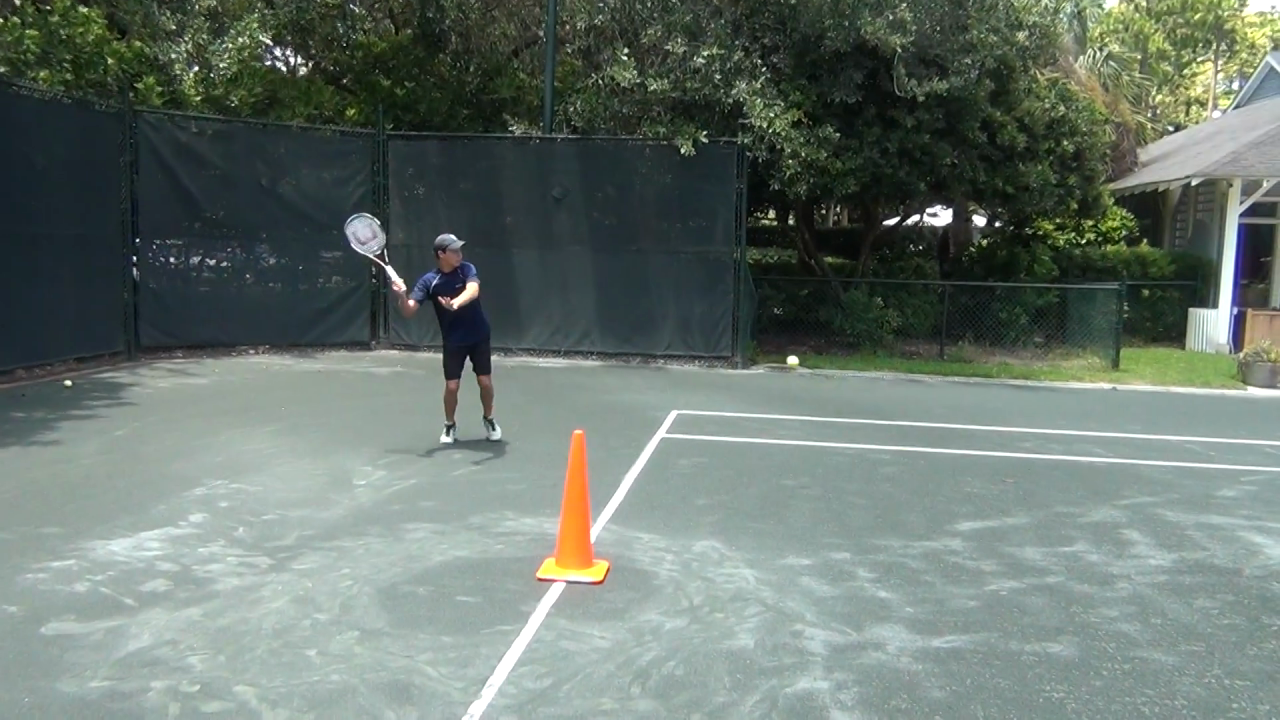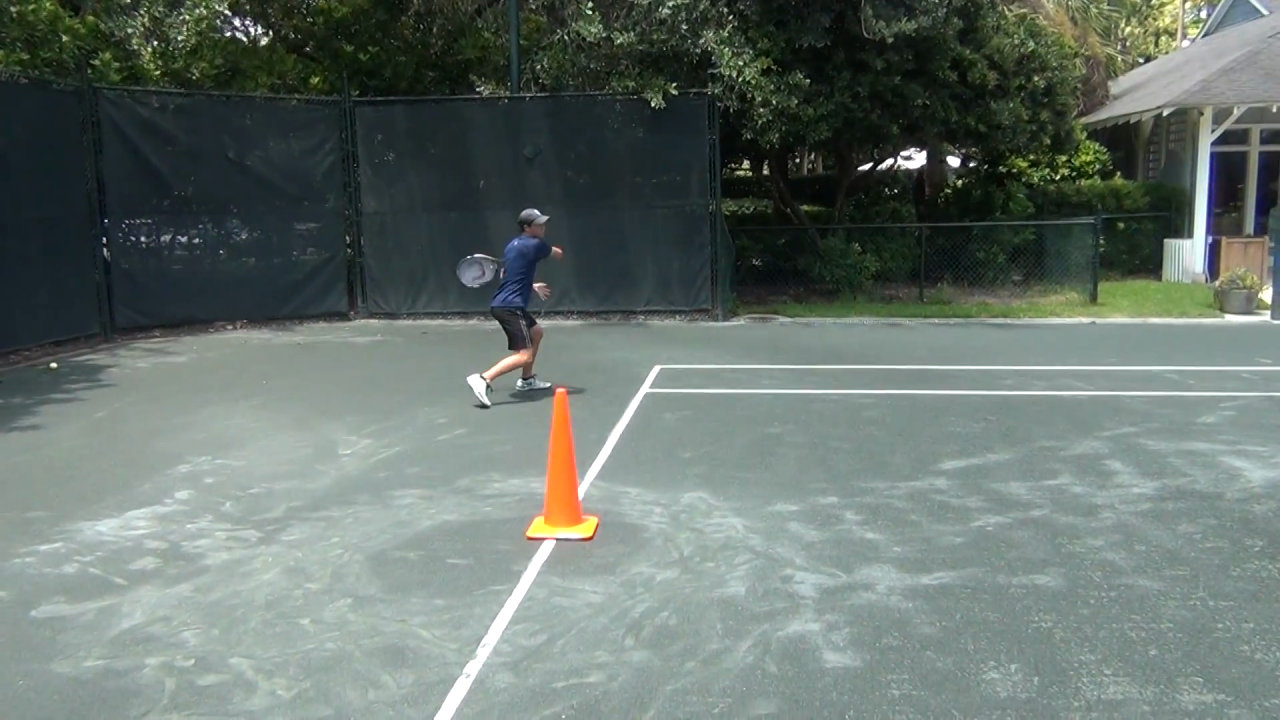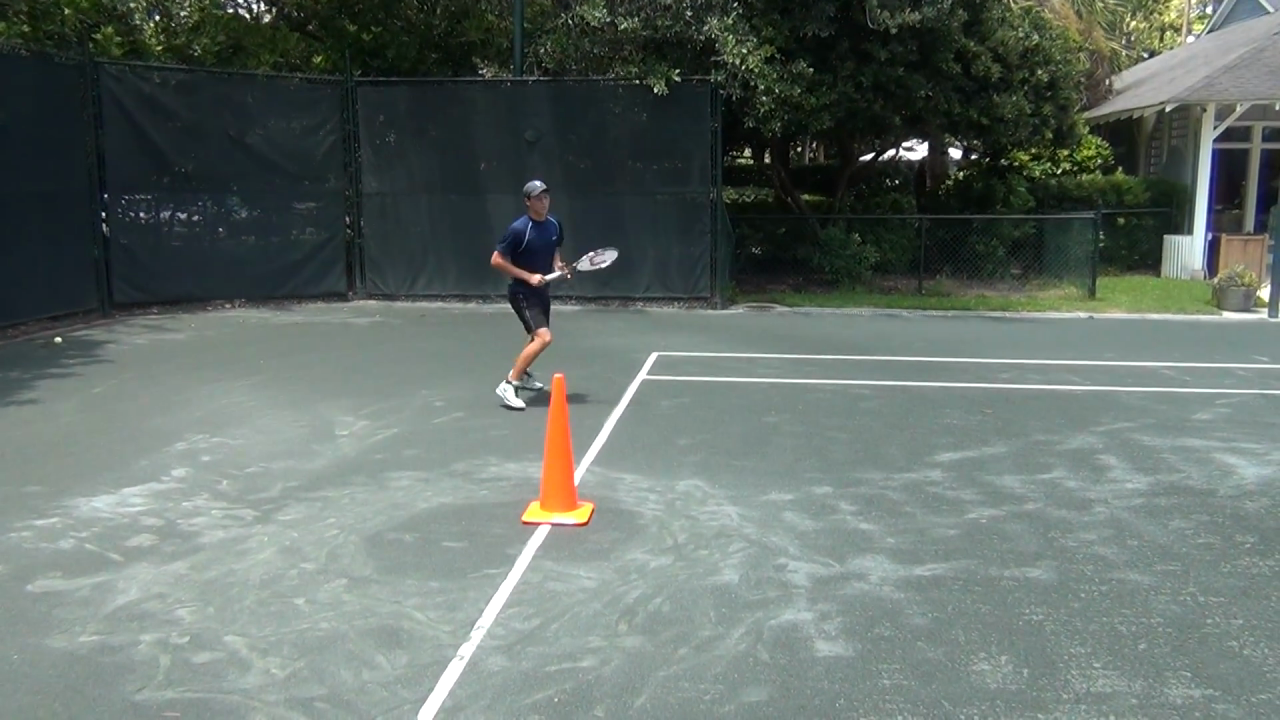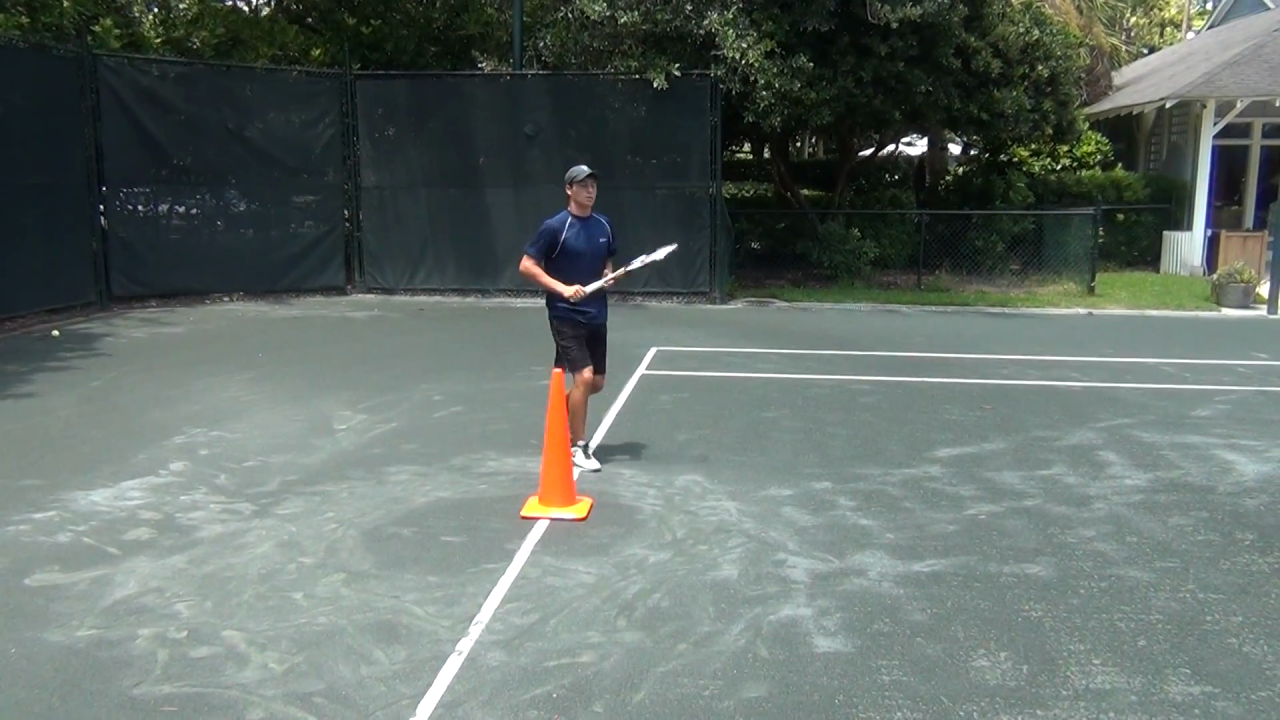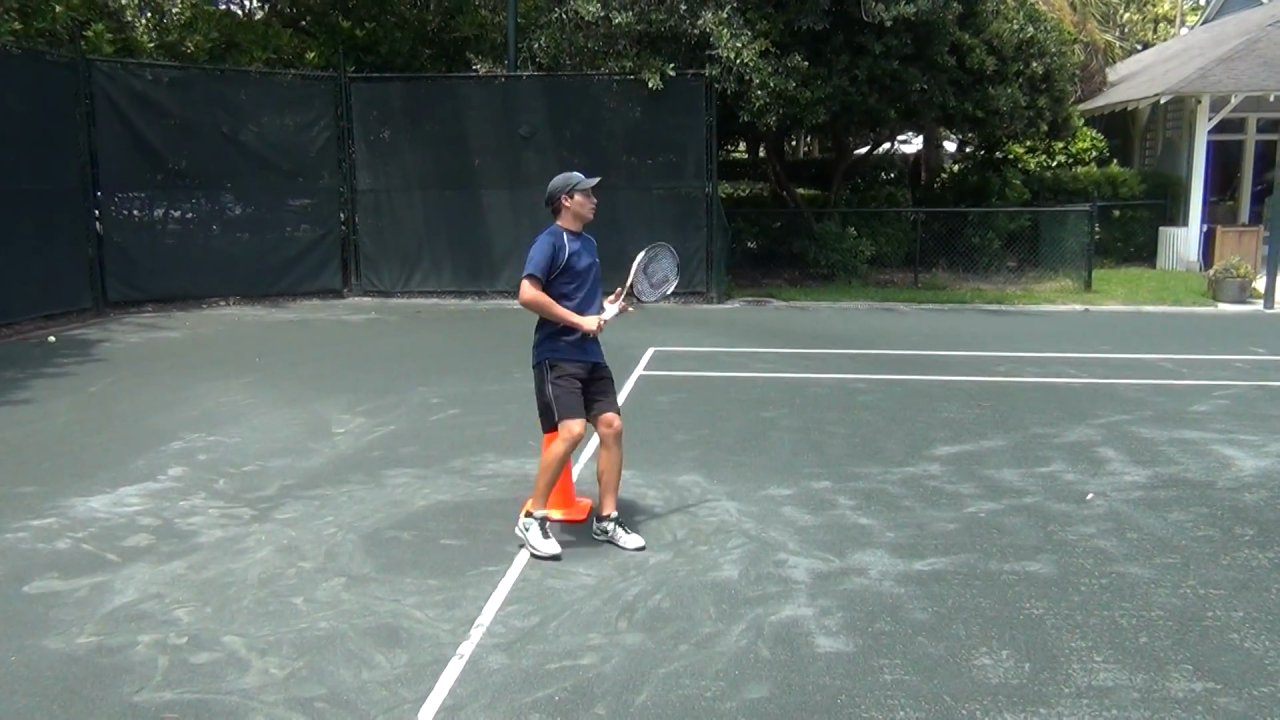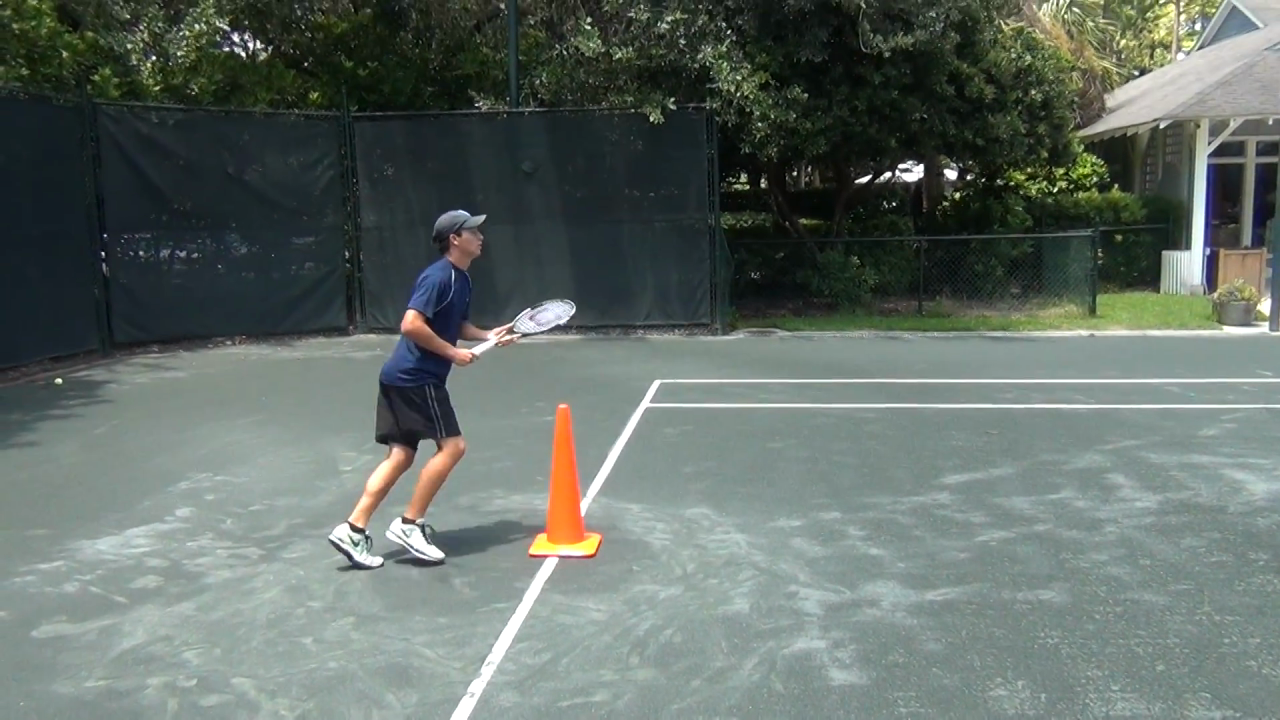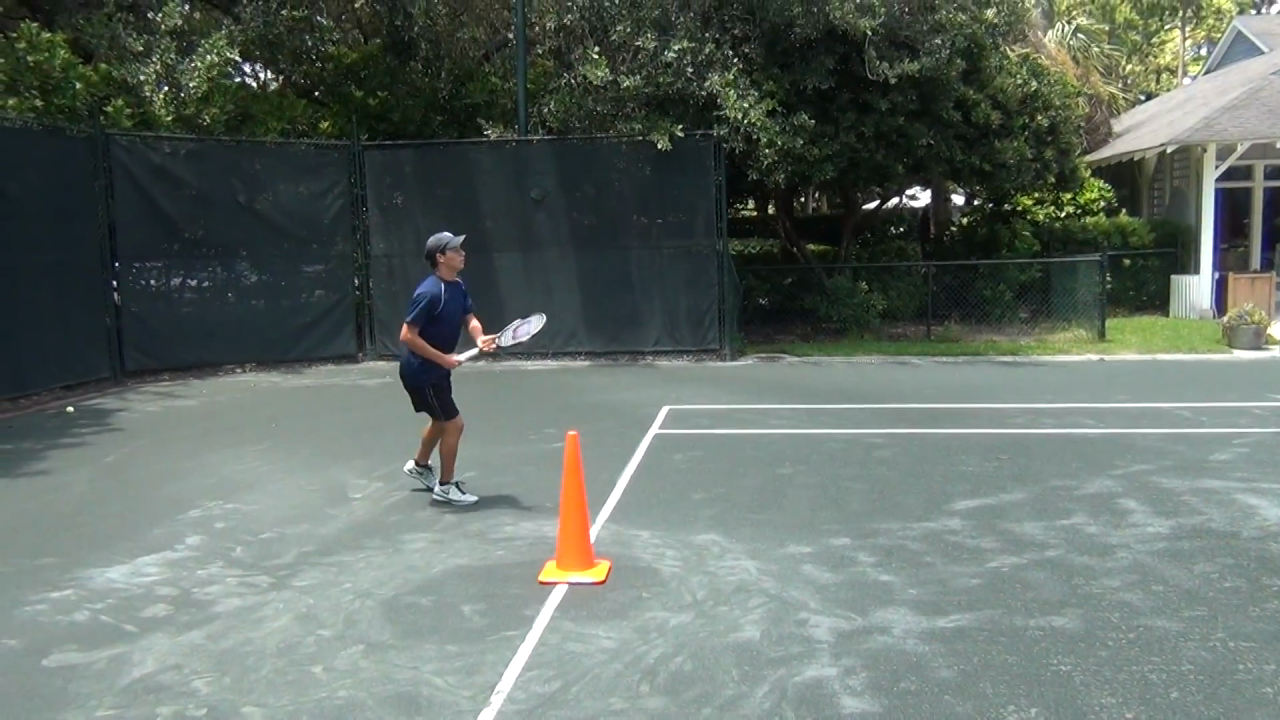
dt=0.7s
person 1, frame 1
left shoulder: (466, 269)
right shoulder: (428, 281)
left elbow: (473, 290)
right elbow: (408, 310)
left wrist: (455, 303)
right wrist: (402, 296)
left hip: (478, 336)
right hip: (452, 340)
left knee: (485, 381)
right knee: (451, 386)
left ankle: (489, 419)
right ankle: (450, 424)
person 1, frame 2
left shoulder: (512, 245)
right shoulder: (534, 245)
right elbow: (558, 254)
left wrist: (531, 286)
left hip: (501, 304)
right hip: (510, 307)
left knee: (537, 333)
right knee: (524, 357)
left ankle: (526, 379)
right ankle: (483, 379)
person 1, frame 3
left shoulder: (554, 224)
right shoulder: (518, 229)
right elbow: (496, 260)
left wrist: (558, 264)
right wrist: (528, 276)
left hip: (541, 291)
right hip: (523, 292)
left knee: (540, 340)
right knee: (543, 338)
left ankle: (522, 373)
right ankle: (508, 385)
person 1, frame 4
left shoulder: (604, 225)
right shoulder: (554, 227)
right elbow: (527, 267)
left wrist: (608, 276)
right wrist: (561, 288)
left hip: (596, 316)
right hip: (567, 317)
left knee: (597, 382)
right knee: (583, 378)
left ankle: (564, 418)
right ankle: (577, 446)
person 1, frame 5
left shoulder: (588, 243)
right shoulder: (549, 242)
right elbow: (528, 295)
left wrist: (607, 302)
right wrist: (578, 321)
left hip: (589, 356)
right hip: (556, 356)
left knee: (611, 428)
right knee: (570, 432)
left ankle: (606, 518)
right ankle: (533, 517)
person 1, frame 6
left shoulder: (462, 279)
right shoulder: (438, 276)
left elbow: (457, 326)
right elbow: (411, 326)
left wrist: (489, 335)
right wrist: (454, 354)
left hip: (402, 377)
right hip: (416, 377)
left knee: (401, 457)
right knee: (452, 447)
left ankle: (352, 531)
right ankle: (409, 523)
person 1, frame 7
left shoulder: (459, 287)
right shoulder: (428, 293)
left elbow: (470, 318)
right elbow: (406, 336)
left wrist: (481, 338)
right wrist: (444, 358)
left hip: (437, 368)
right hip: (422, 371)
left knee: (442, 420)
right knee: (455, 424)
left ankle: (419, 465)
right ankle: (446, 485)
